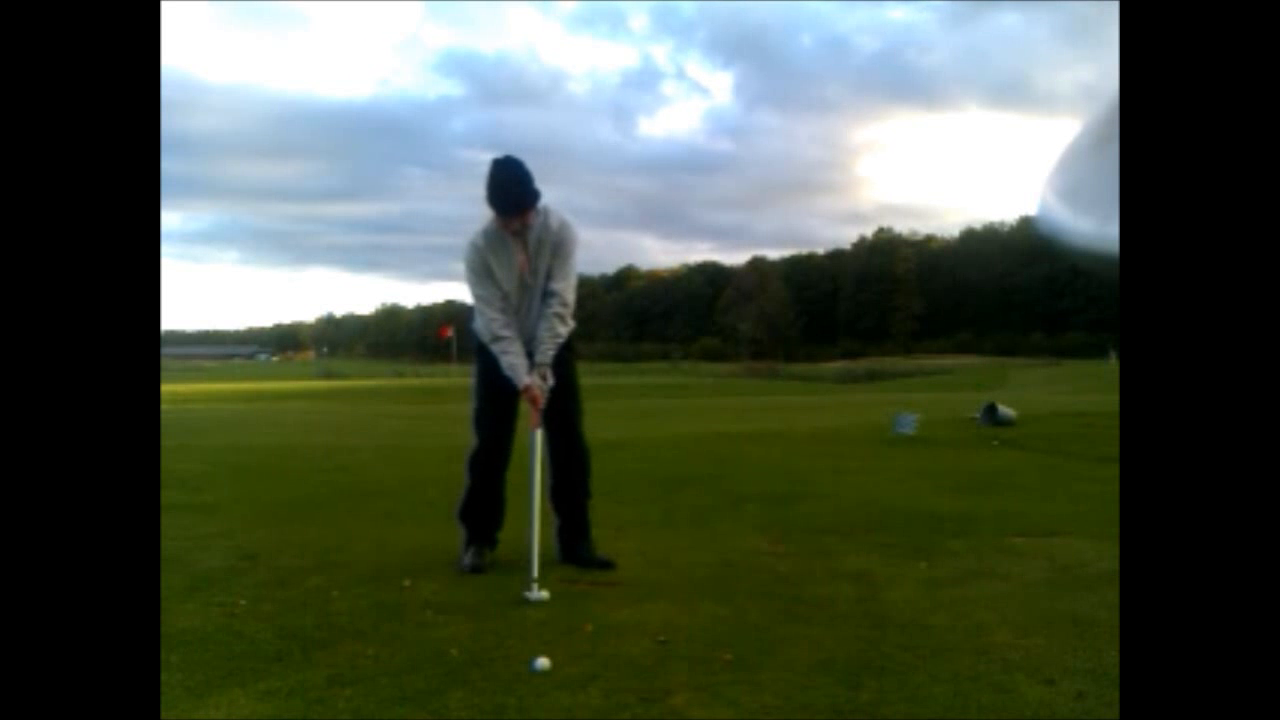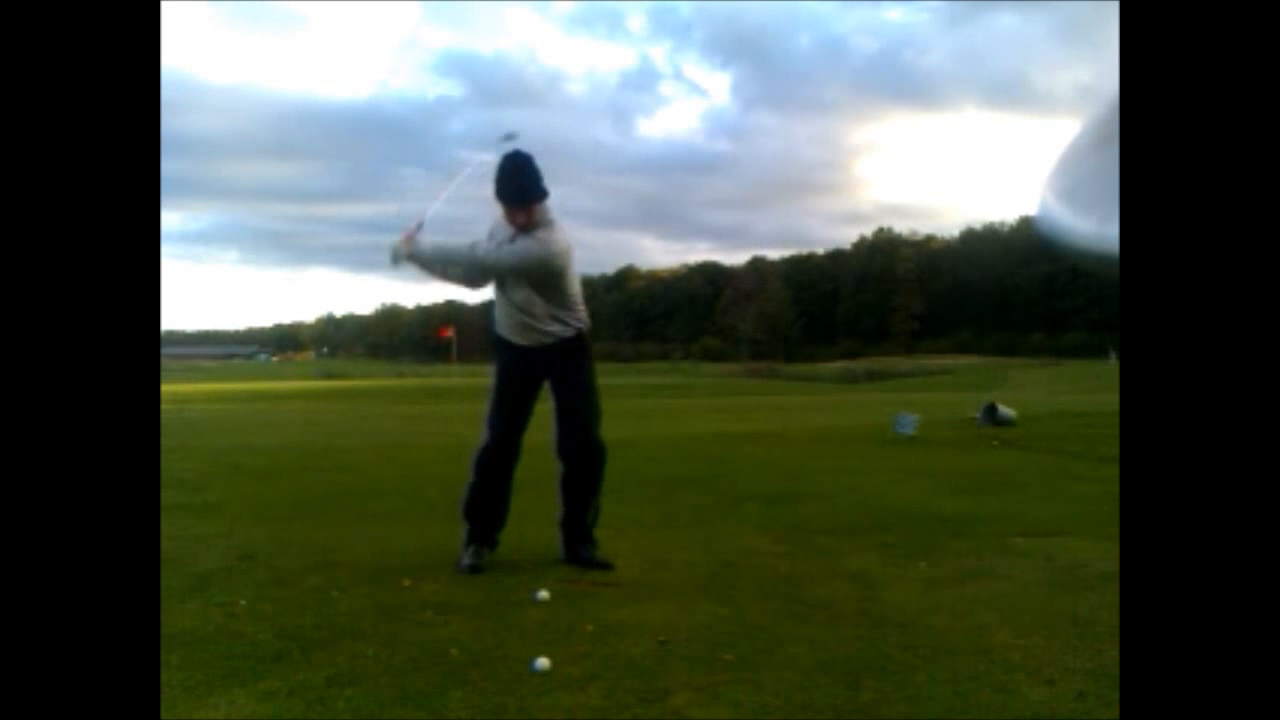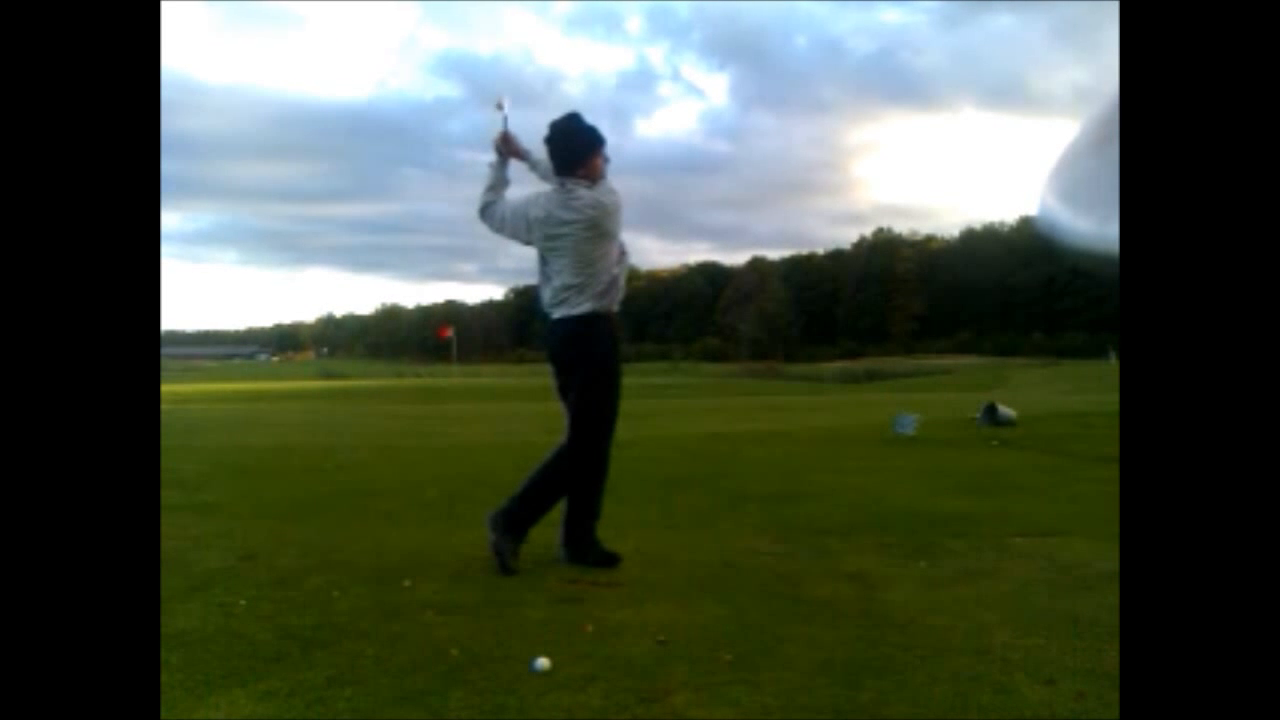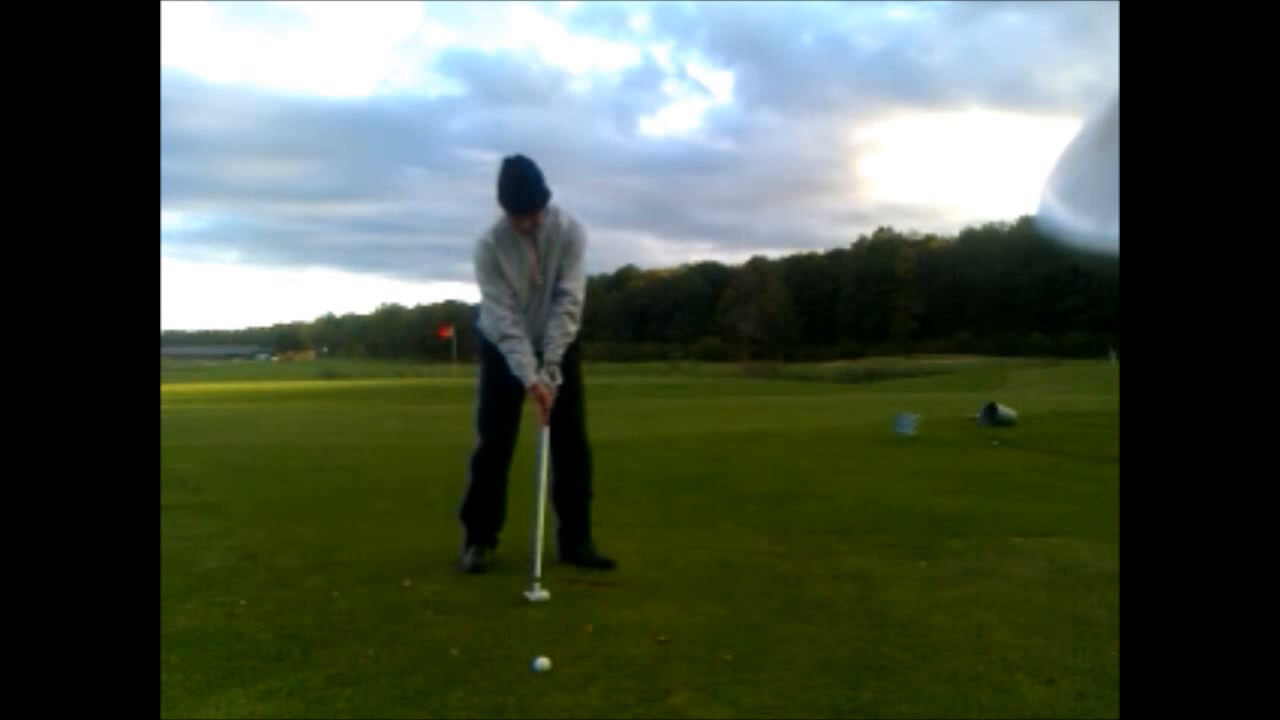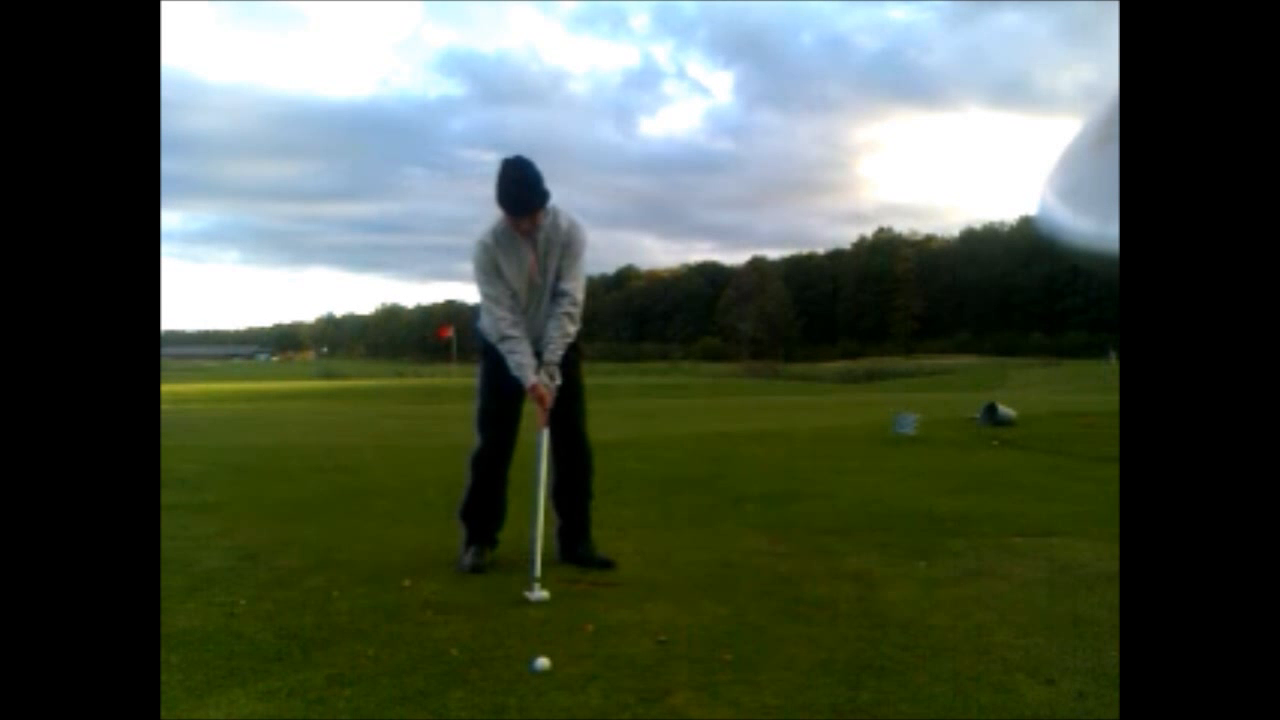
dt=1s
person 1, frame 1
left shoulder: (560, 231)
right shoulder: (480, 248)
left elbow: (559, 303)
right elbow: (496, 321)
left wrist: (542, 368)
right wrist: (522, 378)
left hip: (552, 346)
right hip: (496, 350)
left knee: (570, 443)
right knee: (491, 445)
left ankle: (575, 539)
right ankle: (479, 538)
person 1, frame 2
left shoulder: (549, 247)
right shoulder: (500, 228)
left elbow: (483, 258)
right elbow: (476, 273)
left wrist: (417, 251)
right wrist: (425, 252)
left hip: (565, 345)
right hip: (515, 347)
left knee: (585, 446)
right knee: (500, 445)
left ankle: (578, 539)
right ankle: (480, 537)
person 1, frame 3
left shoulder: (537, 209)
right shoulder: (605, 203)
left elbow: (490, 211)
right elbow: (578, 188)
left wrist: (502, 159)
right wrist: (525, 155)
left hip: (562, 329)
right hip: (592, 331)
left knee: (590, 437)
right knee: (587, 440)
left ankle: (580, 538)
right ankle: (512, 520)
person 1, frame 4
left shoulder: (569, 231)
right shoulder: (489, 245)
left elbow: (569, 301)
right elbow: (503, 317)
left wrist: (550, 368)
right wrist: (530, 377)
left hip: (558, 344)
right hip: (504, 348)
left knee: (572, 442)
right knee: (495, 443)
left ankle: (575, 539)
right ankle: (479, 537)
person 1, frame 5
left shoulder: (569, 232)
right shoulder: (488, 246)
left elbow: (569, 302)
right elbow: (503, 318)
left wrist: (549, 368)
right wrist: (530, 378)
left hip: (558, 344)
right hip: (503, 348)
left knee: (572, 442)
right knee: (494, 443)
left ankle: (576, 539)
right ankle: (479, 538)
